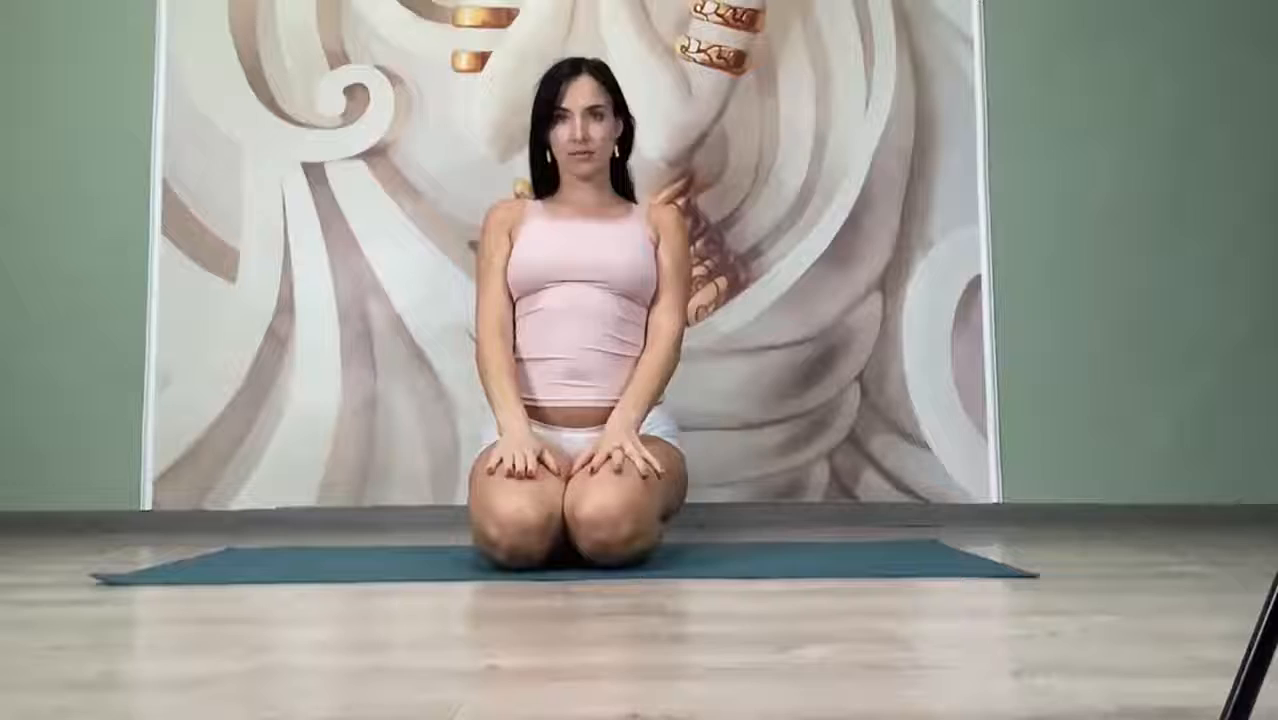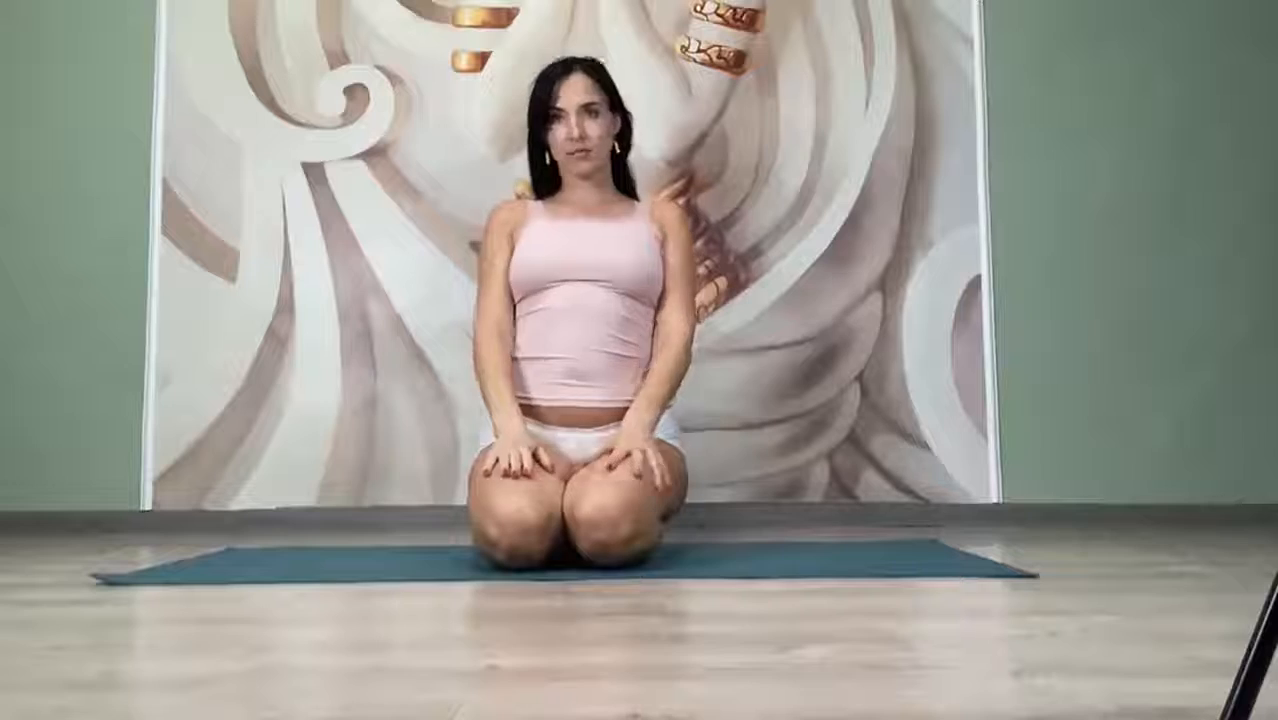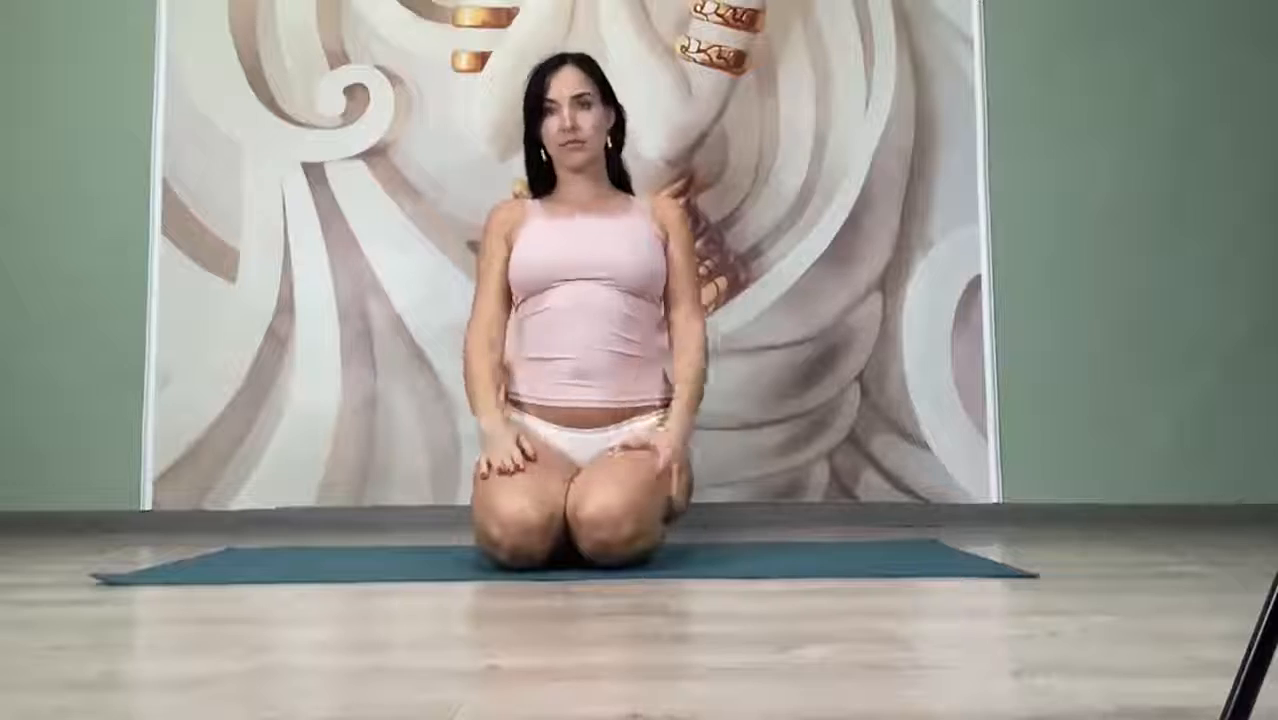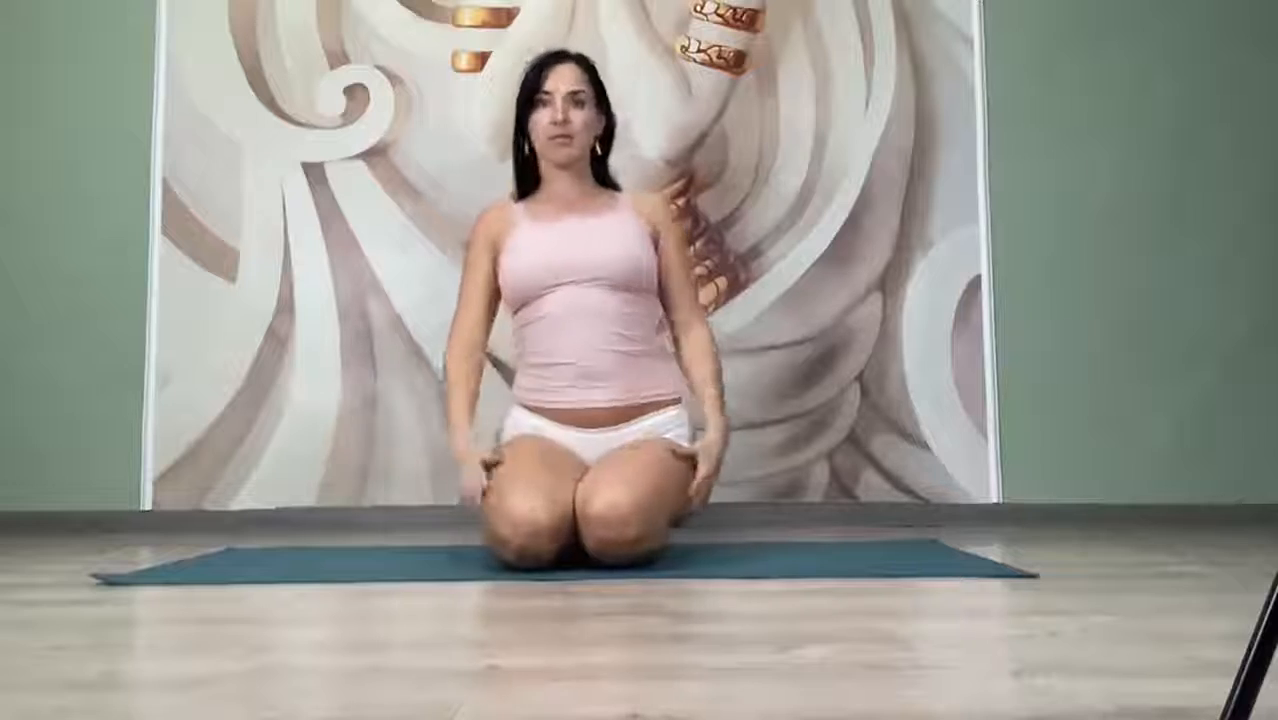
dt=0.2s
person 1, frame 1
left shoulder: (659, 221)
right shoulder: (509, 218)
left elbow: (666, 331)
right elbow: (492, 332)
left wrist: (621, 425)
right wrist: (516, 429)
left hip: (632, 426)
right hip: (530, 428)
left knee: (607, 526)
right knee: (513, 530)
left ankle: (641, 504)
right ankle: (562, 509)
person 1, frame 2
left shoulder: (662, 218)
right shoulder: (512, 219)
left elbow: (676, 330)
right elbow: (492, 332)
left wrist: (639, 425)
right wrist: (509, 428)
left hip: (629, 430)
right hip: (530, 429)
left knee: (604, 525)
right knee: (512, 530)
left ankle: (641, 502)
right ankle: (564, 509)
person 1, frame 3
left shoulder: (660, 215)
right shoulder: (512, 219)
left elbow: (687, 327)
right elbow: (485, 333)
left wrist: (676, 425)
right wrist: (493, 427)
left hip: (636, 429)
right hip: (534, 428)
left knee: (607, 526)
right knee: (514, 529)
left ankle: (643, 502)
right ankle: (565, 506)
person 1, frame 4
left shoulder: (647, 211)
right shoulder: (498, 224)
left elbow: (689, 328)
right elbow: (467, 339)
left wrist: (715, 426)
right wrist: (462, 438)
left hip: (647, 427)
right hip: (542, 428)
left knee: (614, 527)
right knee: (525, 531)
left ankle: (660, 497)
right ankle: (578, 509)
